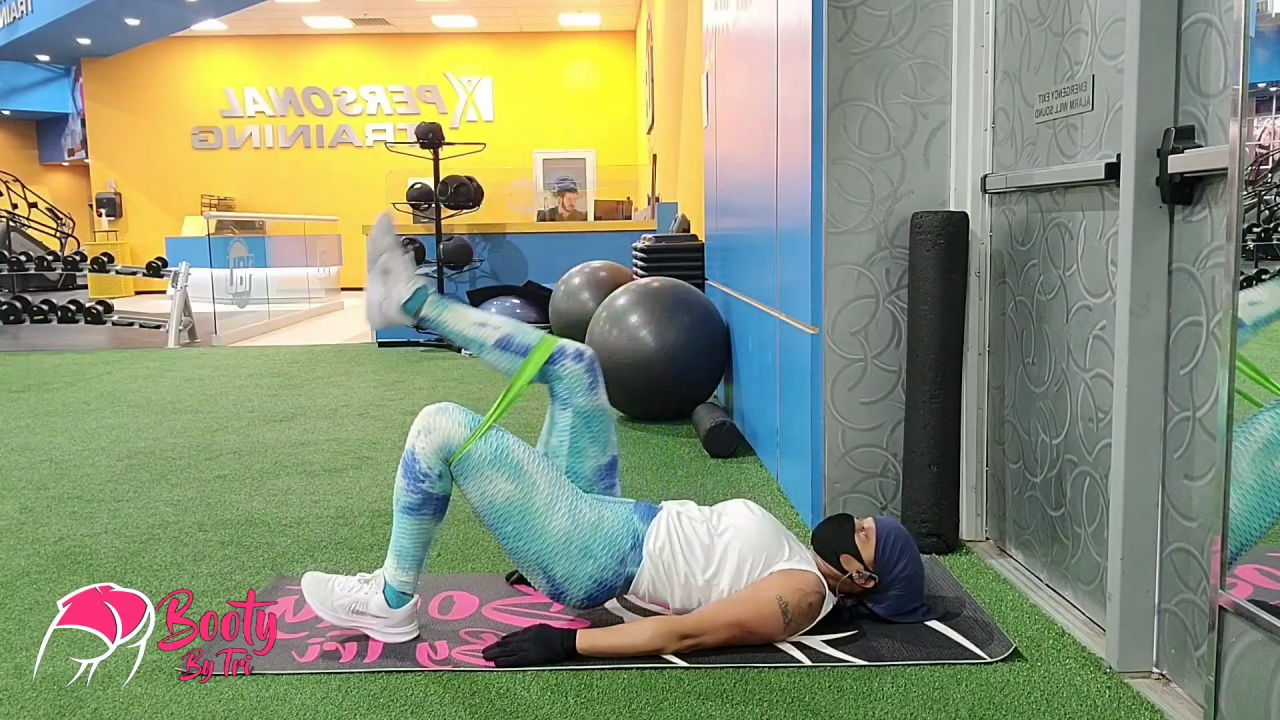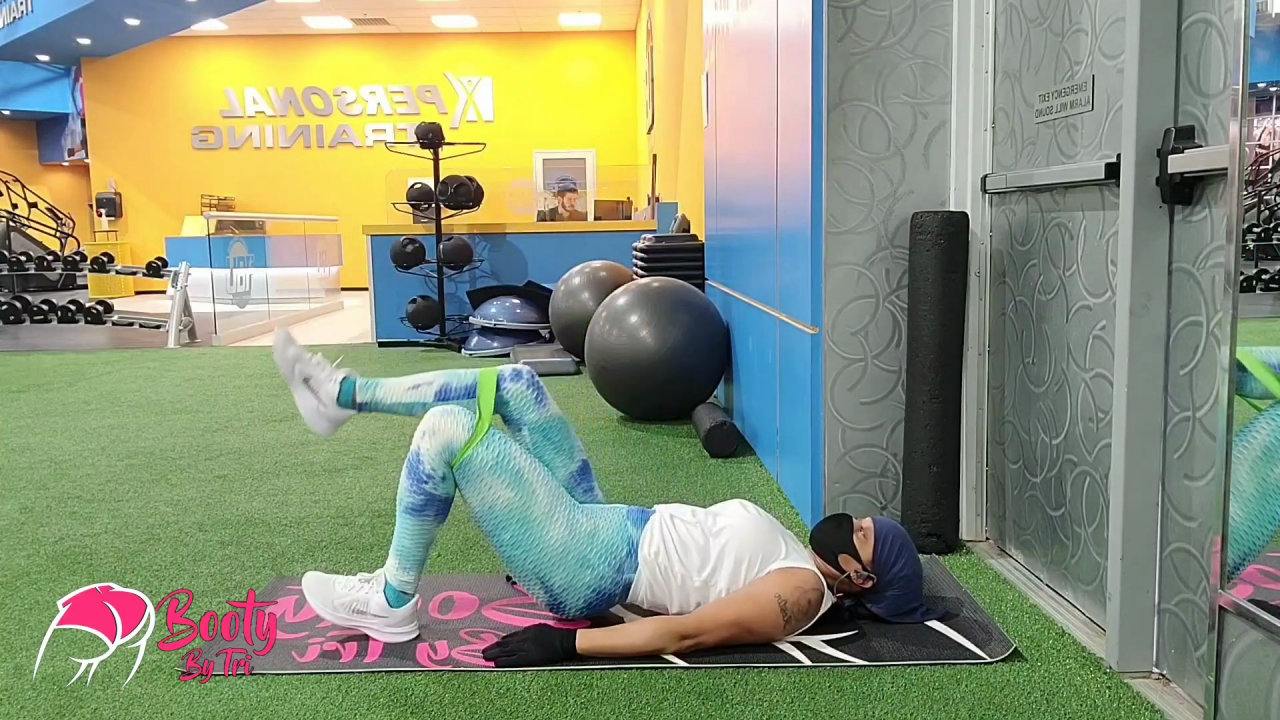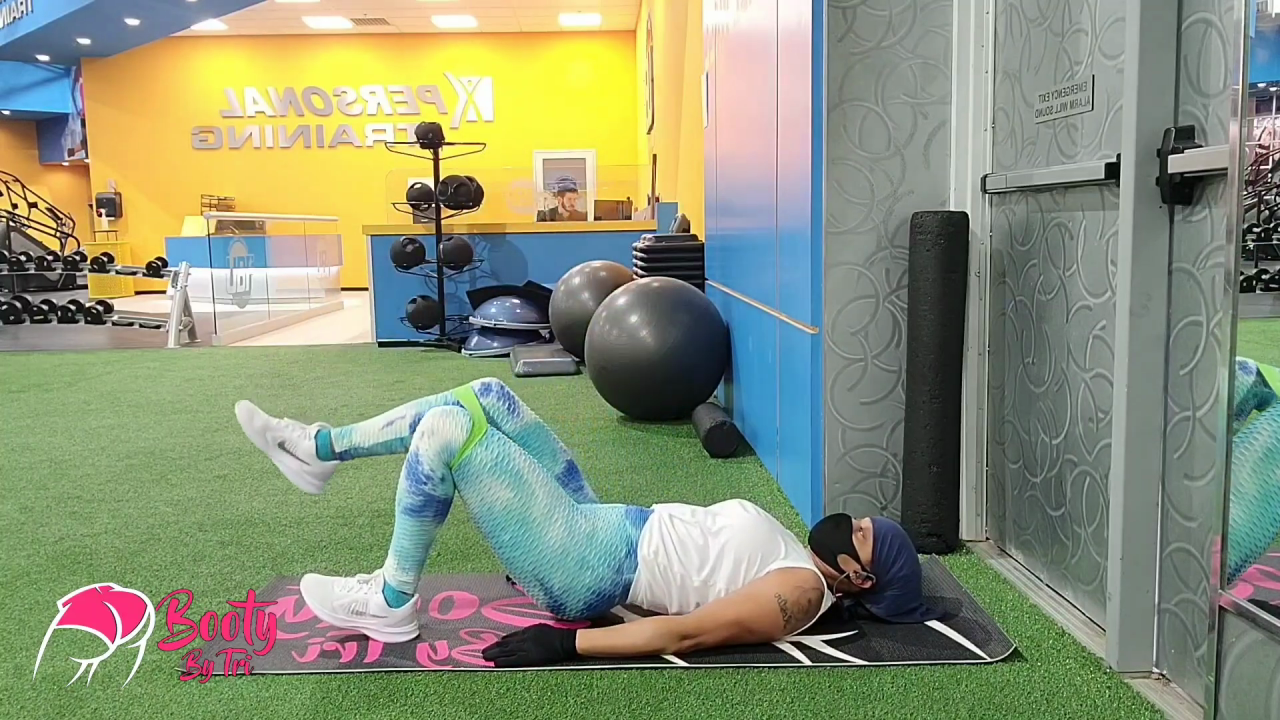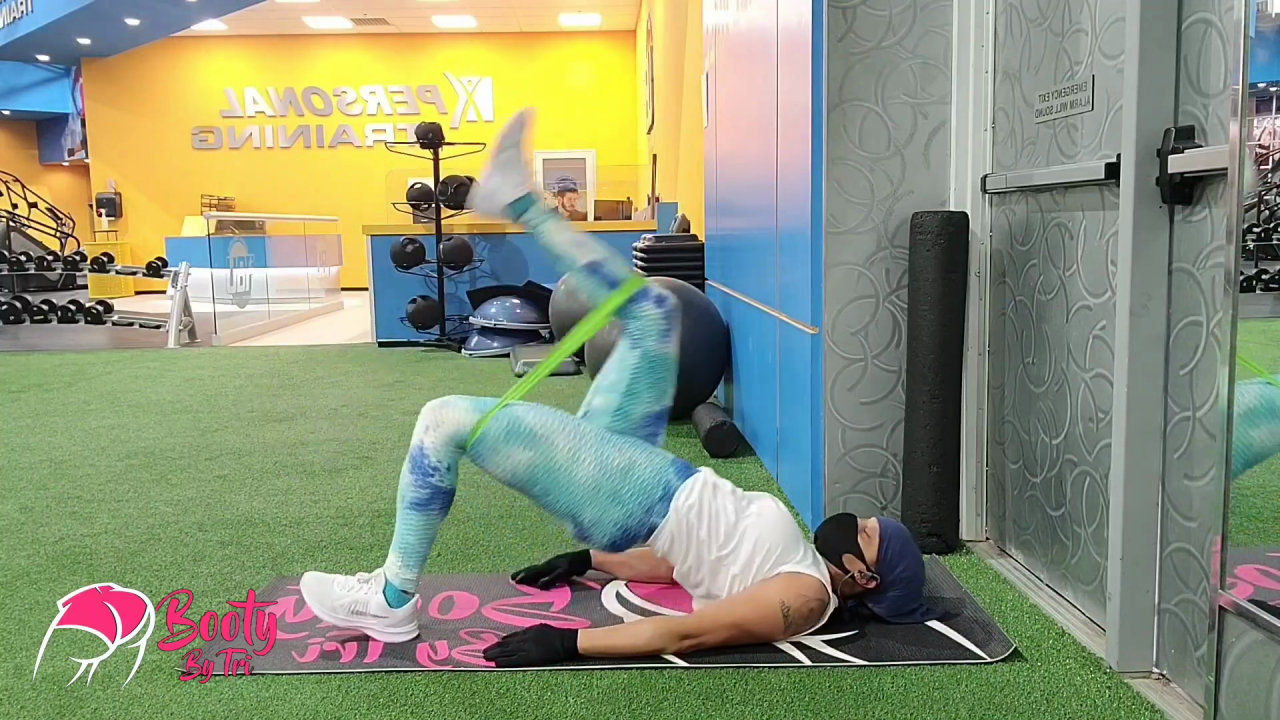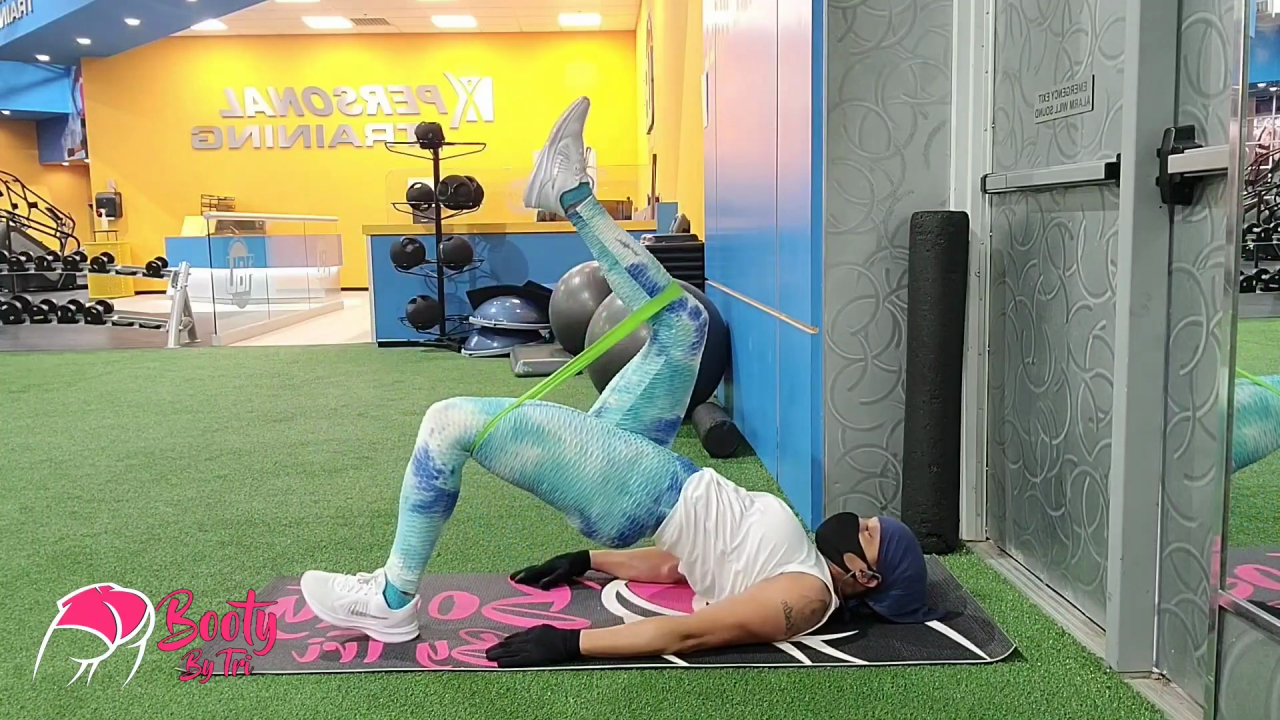
dt=0.5s
person 1, frame 1
left shoulder: (800, 598)
right shoulder: (794, 559)
left elbow: (686, 632)
left wrist: (569, 643)
left hip: (588, 558)
right hip: (607, 520)
left knee: (441, 426)
right knee: (572, 363)
left ankle: (389, 607)
right ankle: (408, 299)
person 1, frame 2
left shoulder: (798, 595)
right shoulder: (791, 555)
left elbow: (684, 632)
left wrist: (567, 642)
left hip: (584, 566)
right hip: (598, 523)
left knee: (444, 427)
right knee: (514, 384)
left ankle: (390, 606)
right ankle: (340, 392)
person 1, frame 3
left shoulder: (799, 594)
right shoulder: (788, 553)
left elbow: (682, 632)
left wrist: (566, 642)
left hip: (585, 566)
right hip: (598, 523)
left knee: (444, 430)
right knee: (486, 398)
left ankle: (390, 605)
right ankle: (318, 448)
person 1, frame 4
left shoulder: (802, 593)
right shoulder: (803, 559)
left elbow: (683, 631)
left wrist: (566, 646)
right wrist: (583, 560)
left hip: (622, 495)
right hip: (645, 473)
left knee: (445, 421)
right knee: (652, 307)
left ankle: (391, 609)
right ankle: (516, 200)
person 1, frame 5
left shoulder: (807, 596)
right shoulder: (804, 558)
left elbow: (686, 635)
left wrist: (572, 643)
right wrist: (587, 561)
left hip: (627, 490)
right hip: (637, 468)
left knee: (449, 421)
right knee: (684, 320)
left ankle: (391, 604)
right ankle: (570, 192)
